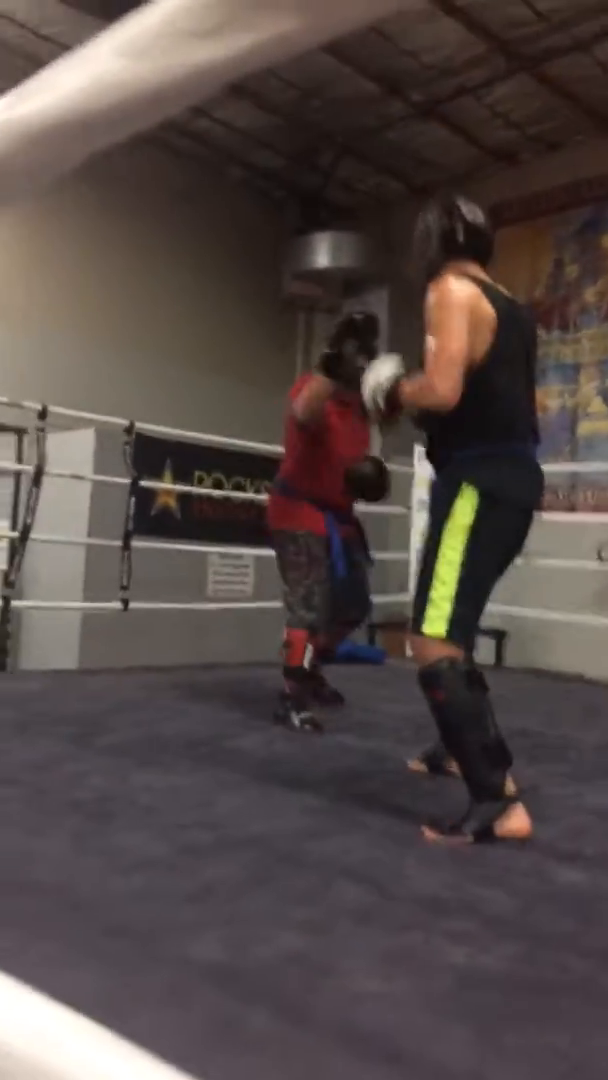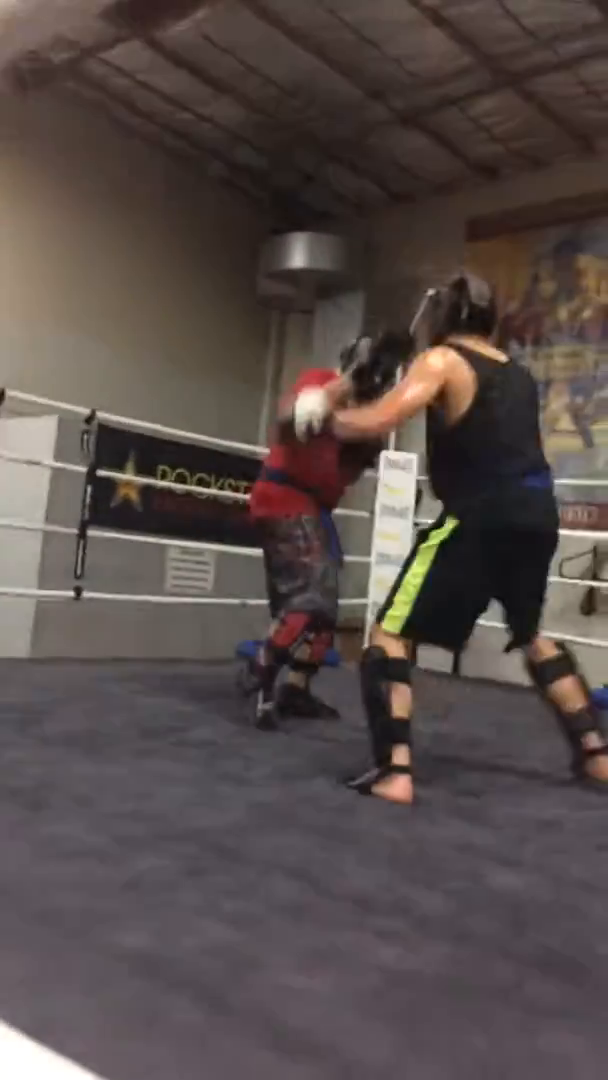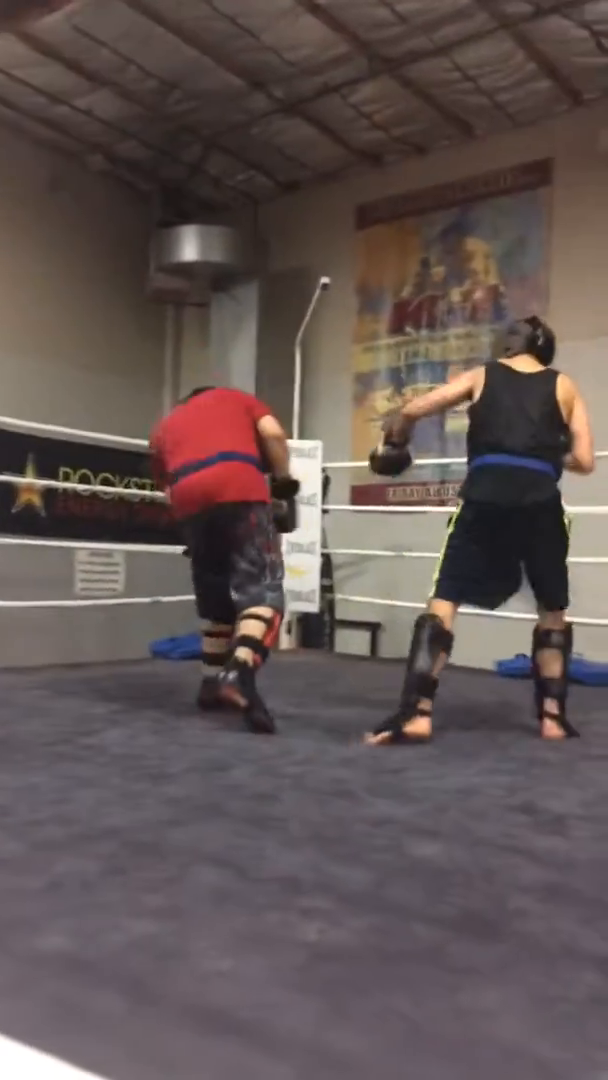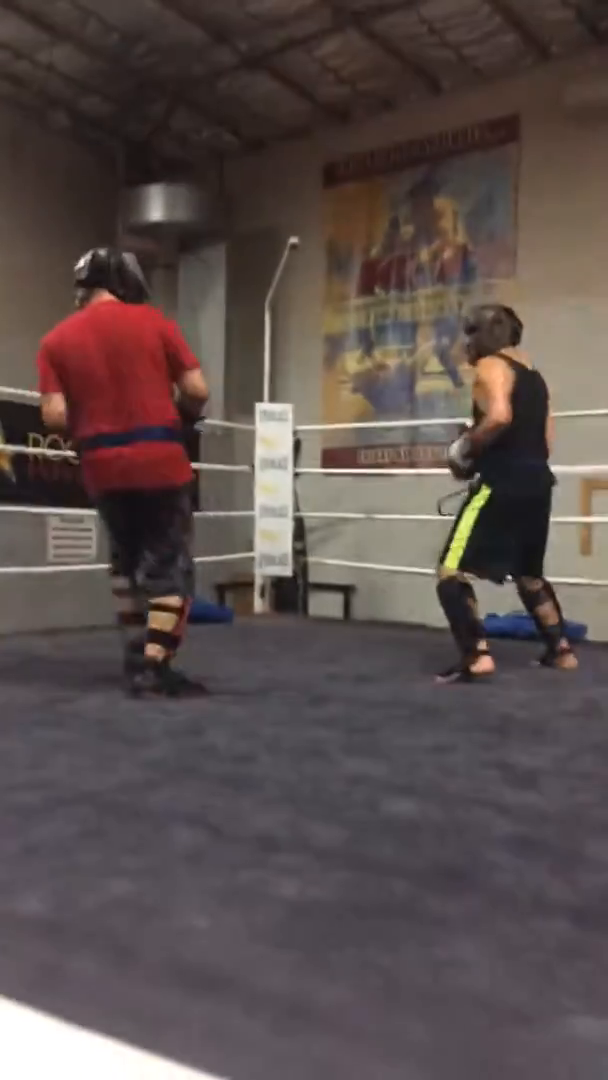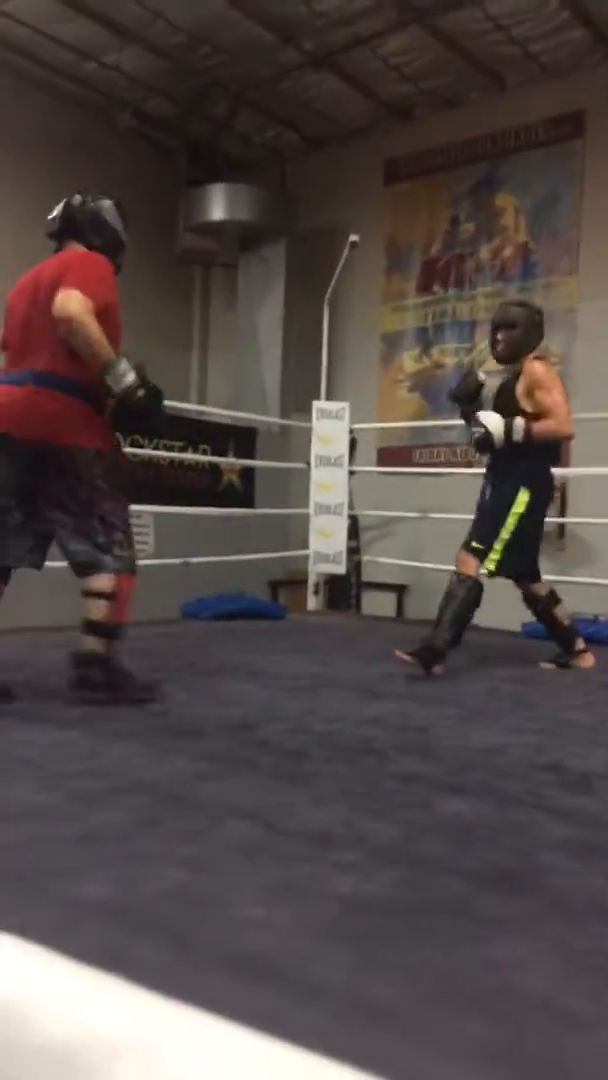
dt=0.5s
person 1, frame 1
left shoulder: (450, 290)
right shoulder: (512, 307)
left elbow: (442, 391)
left wrist: (391, 387)
left hip: (480, 480)
right hip: (513, 475)
left knee: (432, 640)
right knee: (443, 628)
left ankle: (499, 801)
right ankle: (456, 747)
person 1, frame 2
left shoulder: (441, 364)
right shoulder: (515, 370)
left elbow: (374, 423)
left wrist: (322, 419)
left hip: (479, 520)
right hip: (535, 518)
left knee: (390, 638)
right knee: (533, 638)
left ankle: (393, 771)
person 1, frame 3
left shoulder: (482, 375)
right shoulder: (565, 388)
left elbow: (414, 409)
right elbow: (584, 461)
left wrist: (391, 444)
left hip: (486, 496)
right hip: (541, 500)
left knee: (442, 602)
right knee: (552, 609)
left ankle: (416, 713)
right ankle: (553, 715)
person 1, frame 4
left shoulder: (491, 368)
right shoulder: (533, 376)
left elbow: (499, 417)
right elbow: (545, 444)
left wrist: (468, 448)
left hip: (500, 483)
right hip: (535, 484)
left knee: (451, 569)
right knee: (527, 571)
left ankle: (476, 655)
right ankle: (561, 650)
person 1, frame 5
left shoulder: (537, 370)
right shoulder: (515, 376)
left elbow: (563, 427)
right elbow: (509, 431)
left wrist: (510, 430)
right wrist: (472, 407)
left hip: (522, 485)
right hip: (506, 483)
left knee: (469, 561)
right knee: (525, 578)
left ankle: (435, 650)
right ankle: (577, 650)
person 2, frame 1
left shoulder: (358, 401)
right shoulder: (313, 389)
right elbow: (305, 415)
left wrist: (370, 473)
right wrist: (333, 365)
left hip: (339, 516)
right hip: (299, 513)
left knee: (352, 604)
right knee: (308, 605)
left ankle: (309, 671)
right ankle: (293, 696)
person 2, frame 2
left shoulder: (340, 404)
right shoulder: (319, 380)
left elbow: (338, 469)
right elbow: (303, 410)
left wrist: (359, 458)
right wrist: (354, 377)
left hip: (305, 507)
right hip: (288, 501)
left knee: (316, 600)
right knee: (311, 593)
left ankle: (295, 691)
right ankle: (261, 674)
person 2, frame 3
left shoulder: (165, 426)
right shoulder: (233, 397)
left elbow: (169, 477)
right elbow: (272, 432)
right wrist: (284, 485)
left hip: (187, 496)
right hip: (239, 490)
left knee: (215, 597)
right knee: (263, 591)
left ankle: (212, 682)
right ankle: (240, 676)
person 2, frame 4
left shoulder: (57, 339)
right shoulder: (152, 321)
left elbow: (54, 415)
right elbow: (197, 389)
right wrist: (184, 415)
left hip: (102, 467)
right hip: (160, 462)
left knee: (126, 558)
right knee: (168, 568)
left ankle: (136, 645)
right ankle: (153, 668)
person 2, frame 5
right shoulder: (91, 261)
right elbow: (70, 310)
right wrist: (121, 374)
right hip: (67, 421)
right knee: (107, 546)
right ankle: (97, 666)
